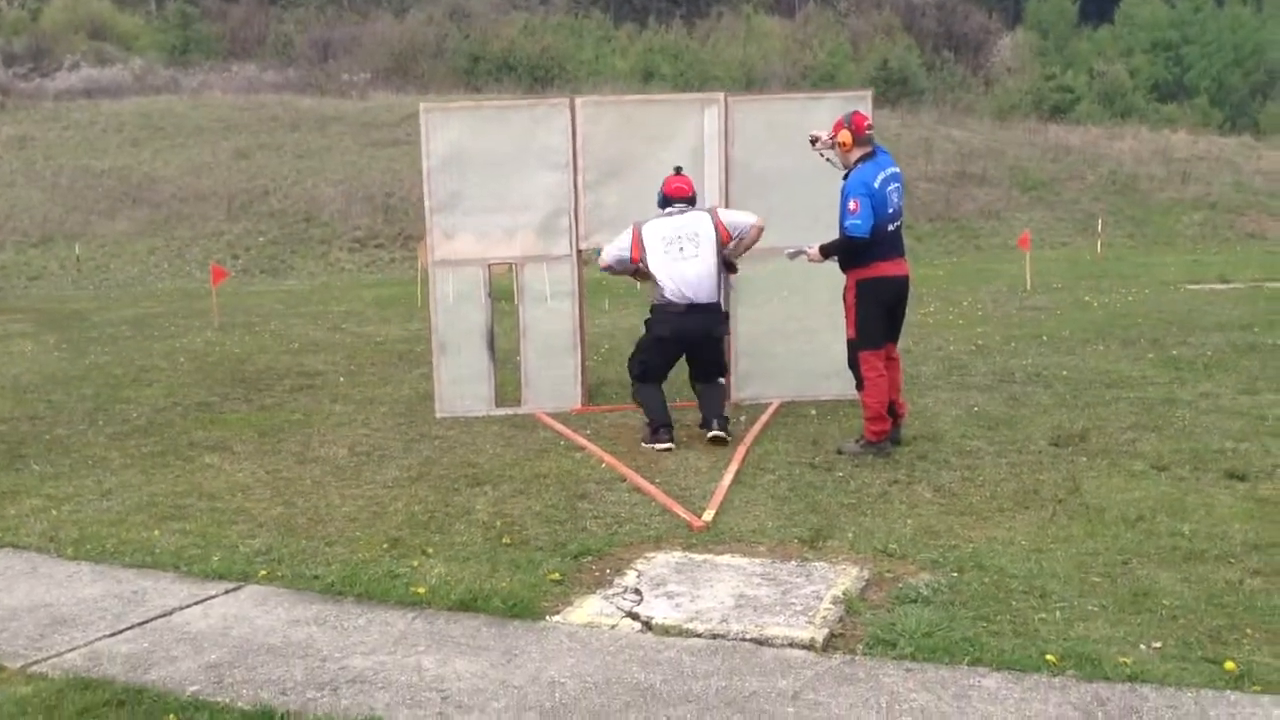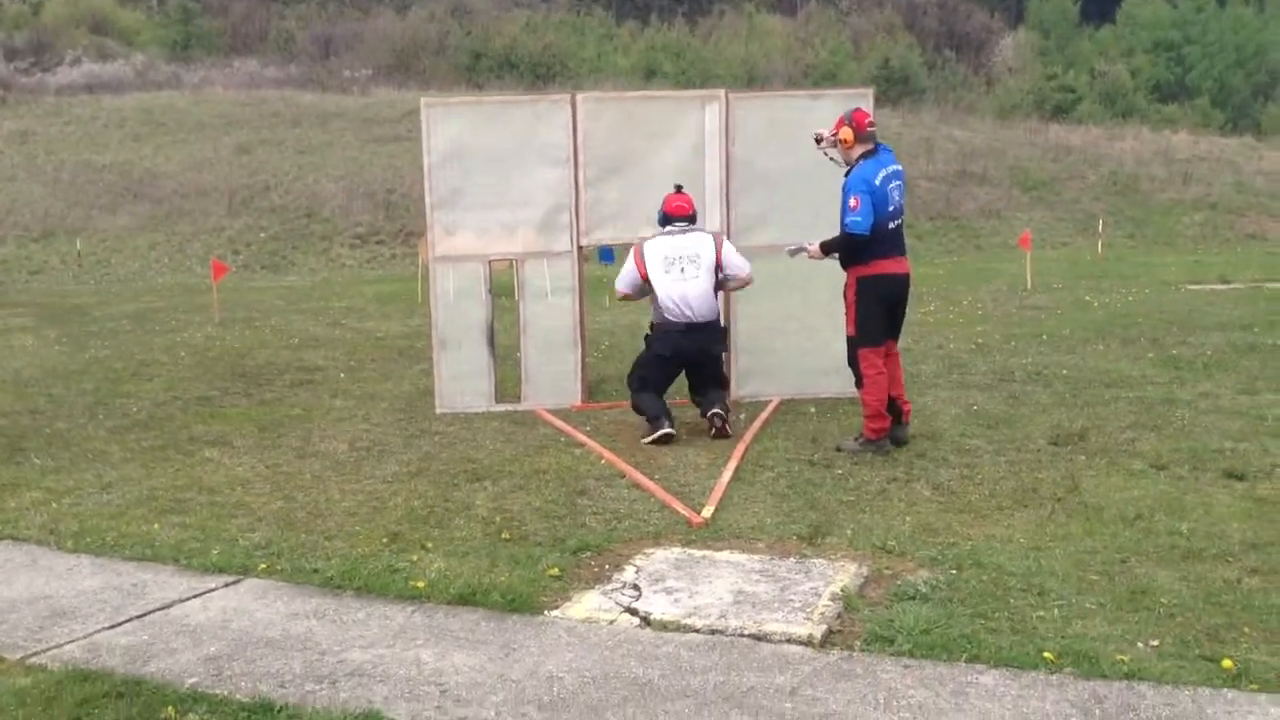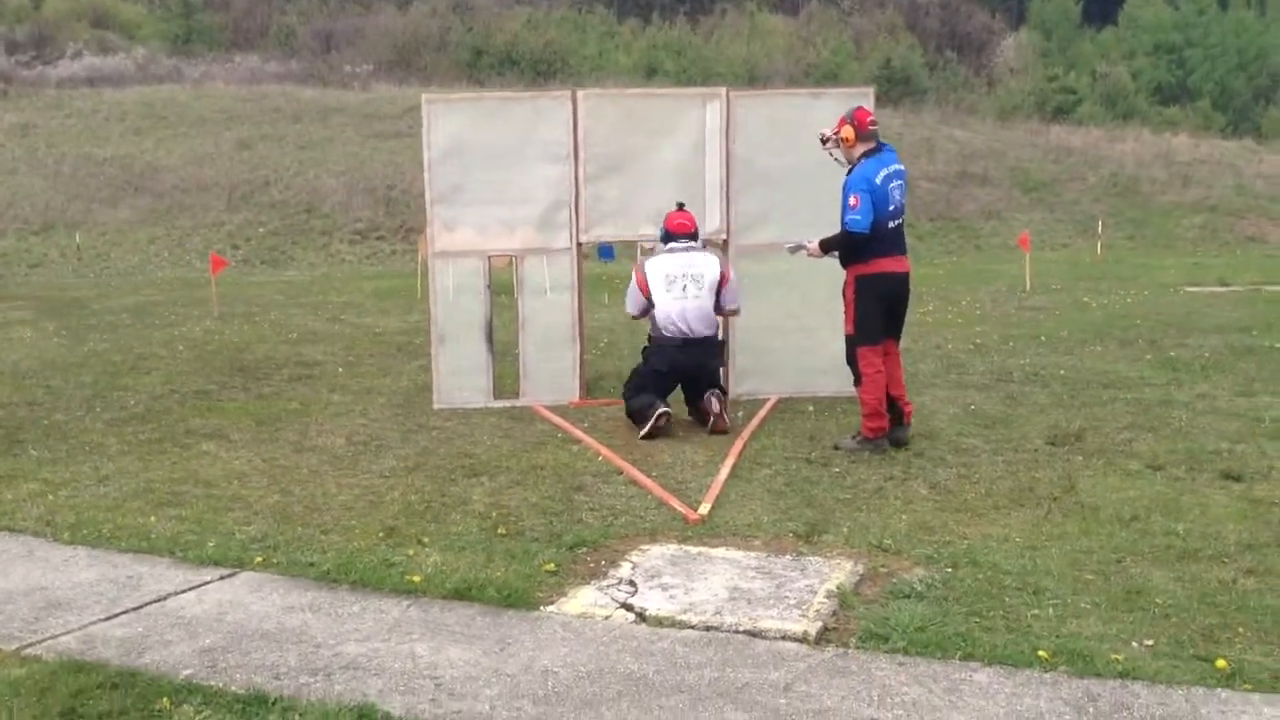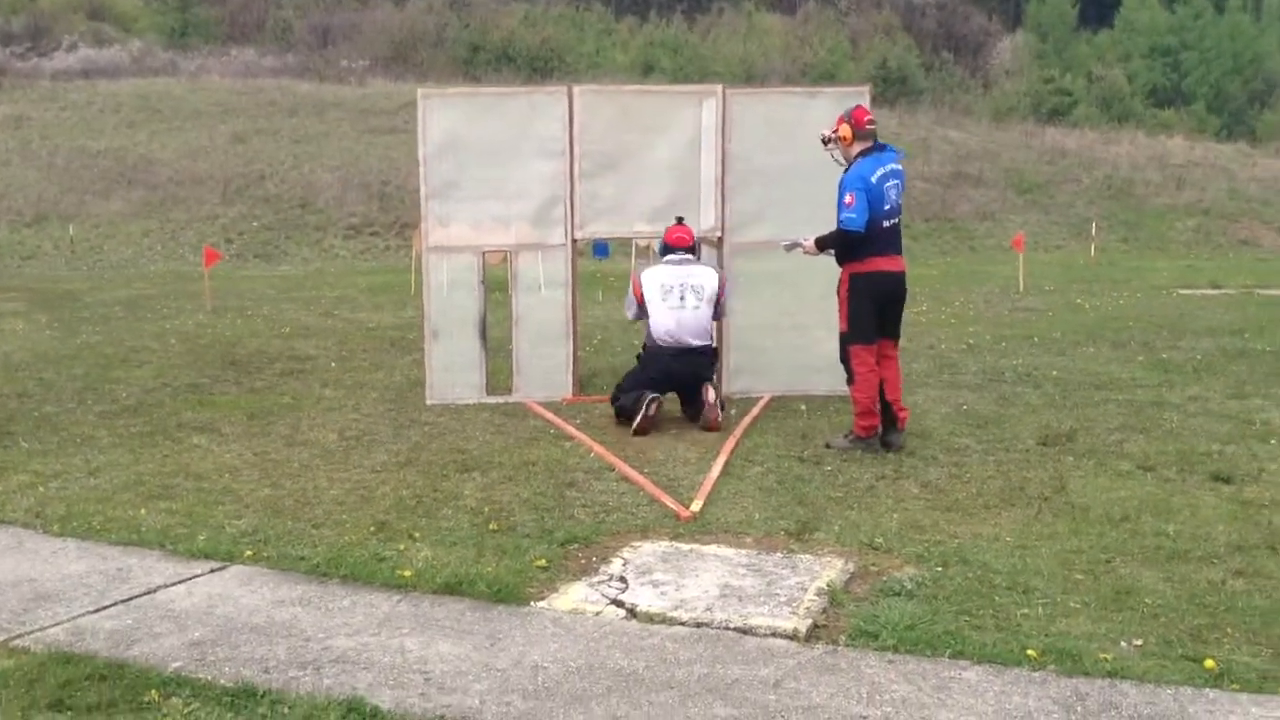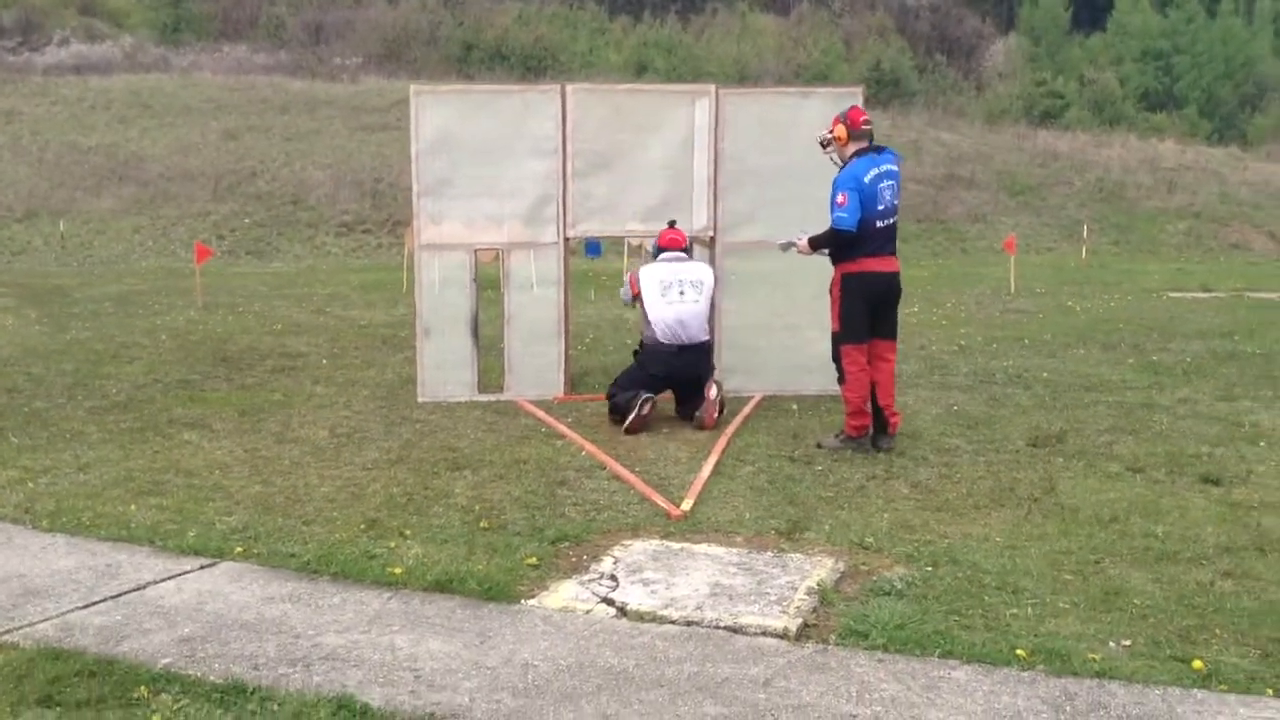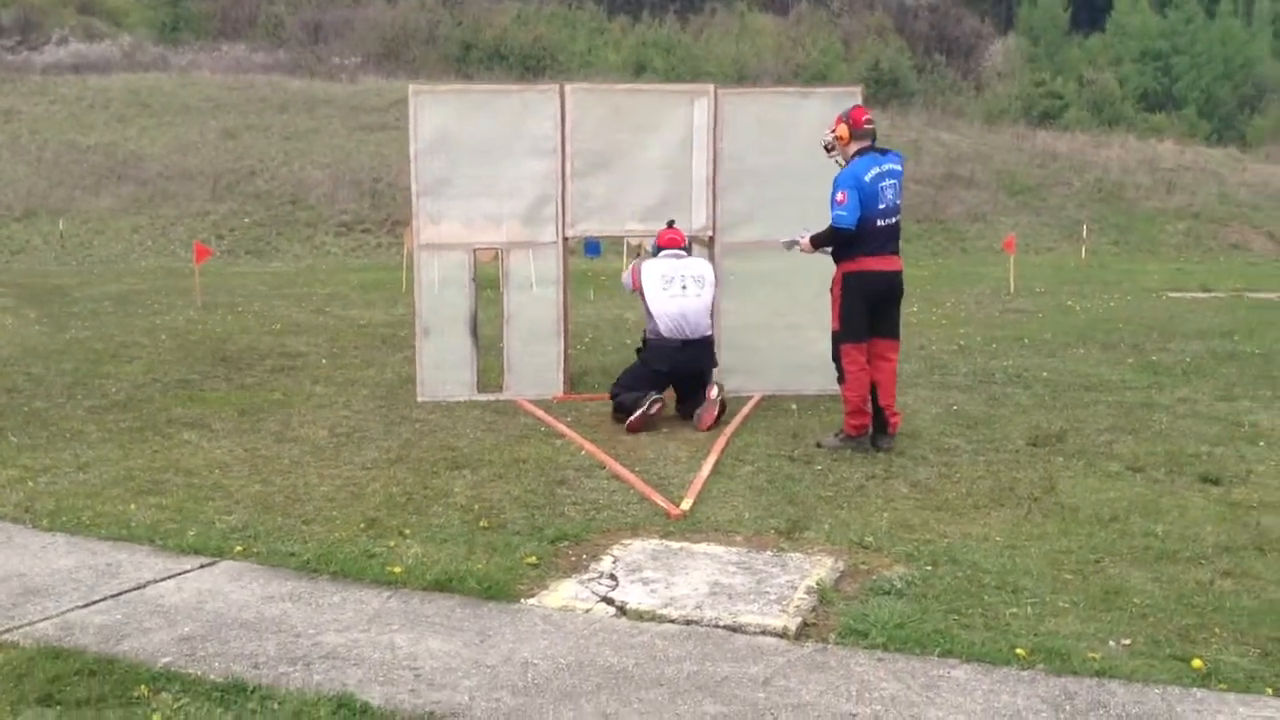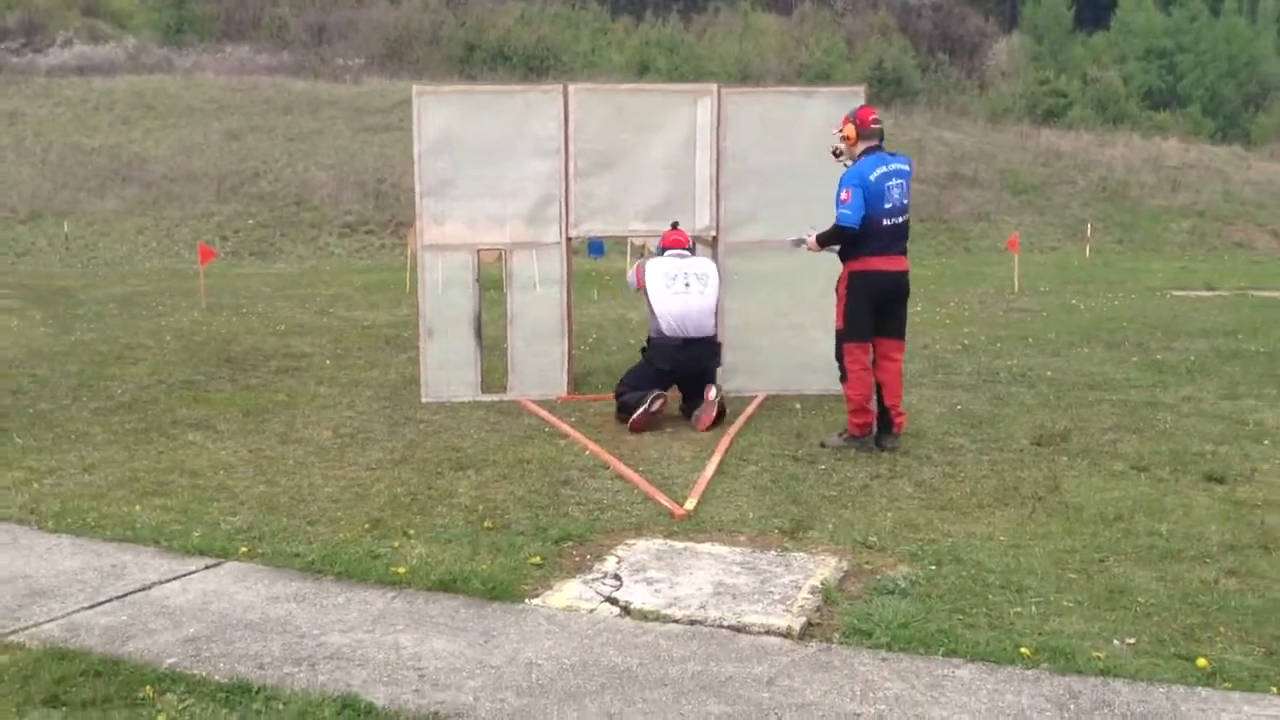
dt=0.1s
person 1, frame 1
left shoulder: (857, 182)
right shoulder: (888, 163)
left elbow: (856, 238)
right elbow: (873, 148)
left wrist: (823, 251)
right wrist: (831, 142)
left hip: (868, 280)
right hip: (897, 274)
left knee: (867, 359)
right knee: (887, 353)
left ankle: (876, 436)
right ankle: (894, 423)
person 1, frame 2
left shoulder: (858, 179)
right shoulder: (890, 161)
left elbow: (856, 234)
right elbow: (876, 148)
left wrist: (824, 248)
right wrist: (835, 141)
left hip: (869, 277)
right hip: (898, 273)
left knee: (867, 357)
right knee: (888, 351)
left ankle: (875, 434)
right ankle: (899, 422)
person 1, frame 3
left shoulder: (859, 178)
right shoulder: (893, 161)
left elbow: (856, 233)
right elbow: (879, 146)
left wrist: (823, 246)
right wrist: (837, 142)
left hip: (869, 276)
right hip: (898, 272)
left knee: (866, 356)
right knee: (889, 351)
left ankle: (873, 433)
right ankle: (899, 422)
person 1, frame 4
left shoulder: (854, 177)
right shoulder: (893, 161)
left elbow: (851, 231)
left wrist: (818, 244)
right wrist: (841, 147)
left hip: (863, 275)
right hip: (895, 272)
left knee: (860, 355)
right knee: (887, 352)
left ankle: (865, 432)
right ankle: (894, 427)
person 1, frame 5
left shoulder: (848, 177)
right shoulder: (890, 162)
left elbow: (843, 231)
left wrist: (812, 244)
right wrist: (838, 149)
left hip: (856, 275)
right hip: (889, 273)
left knee: (851, 355)
right knee: (883, 353)
left ankle: (856, 432)
right ankle: (886, 430)
person 1, frame 6
left shoulder: (849, 176)
right shoulder: (894, 164)
left elbow: (843, 229)
left wrist: (813, 242)
right wrist: (846, 155)
left hip: (857, 274)
right hip: (891, 272)
left knee: (850, 354)
right knee: (885, 353)
left ankle: (856, 431)
right ankle: (885, 429)
person 1, frame 7
left shoulder: (855, 175)
right shoulder: (901, 165)
left elbow: (847, 227)
left wrist: (819, 241)
right wrist: (853, 157)
left hip: (863, 274)
right hip: (897, 272)
left knee: (854, 353)
right knee: (890, 353)
left ankle: (860, 430)
right ankle: (890, 429)
person 2, frame 1
left shoulder: (643, 230)
right shoulder: (712, 219)
left elbow: (605, 261)
right elbow: (756, 225)
left wrist: (638, 271)
right wrist: (731, 255)
left hip: (667, 320)
right hip: (707, 317)
left knee: (645, 378)
right knee: (709, 378)
left ankle: (660, 429)
right ankle: (715, 421)
person 2, frame 2
left shoulder: (645, 249)
right shoulder: (714, 243)
left elbow: (622, 292)
right elbow: (745, 277)
left hip: (667, 336)
right hip: (708, 335)
left knee: (641, 387)
right knee: (708, 389)
left ankle: (659, 420)
right ankle: (715, 411)
person 2, frame 3
left shoulder: (647, 267)
right shoulder: (716, 264)
left elbow: (635, 312)
right elbow: (732, 310)
left hip: (664, 351)
right hip: (705, 351)
left knee: (634, 396)
right knee: (702, 401)
left ankle: (653, 409)
right ankle: (711, 404)
person 2, frame 4
left shoulder: (645, 276)
right shoulder: (713, 275)
left elbow: (632, 315)
right elbow: (719, 314)
left hip: (658, 359)
right hip: (699, 360)
left knee: (621, 399)
right knee: (697, 406)
left ankle: (642, 403)
right ankle: (706, 400)
person 2, frame 5
left shoulder: (642, 274)
right shoulder: (706, 271)
left elbow: (626, 298)
left hip: (657, 357)
right hip: (697, 358)
left knee: (616, 397)
right knee: (692, 404)
left ankle: (636, 403)
right ankle: (701, 403)
person 2, frame 6
left shoulder: (643, 267)
right shoulder: (706, 266)
left elbow: (627, 280)
left hip: (660, 353)
right hip: (700, 353)
left knee: (620, 397)
right knee: (693, 400)
left ankle: (645, 404)
right ankle: (703, 404)
person 2, frame 7
left shoulder: (648, 266)
right shoulder: (710, 266)
left elbow: (633, 279)
left hip: (664, 352)
right hip: (704, 352)
left knee: (625, 396)
right knee: (696, 400)
left ankle: (647, 402)
right ankle: (704, 404)
